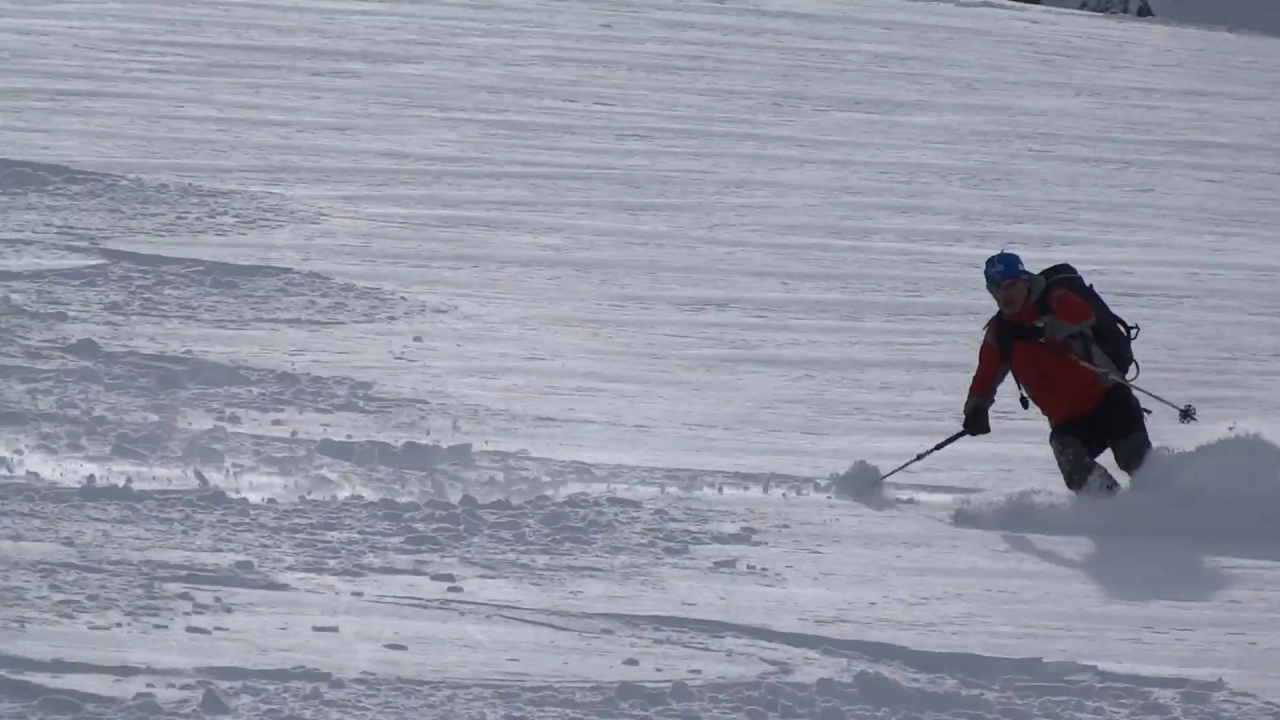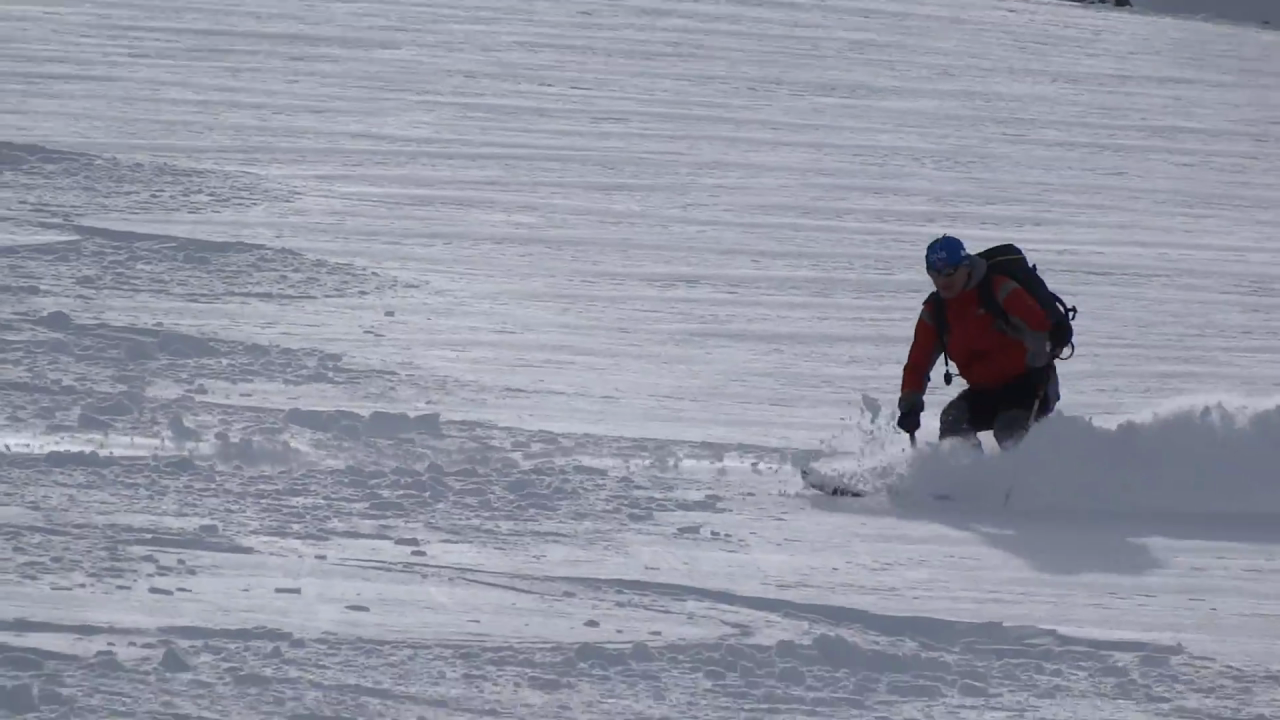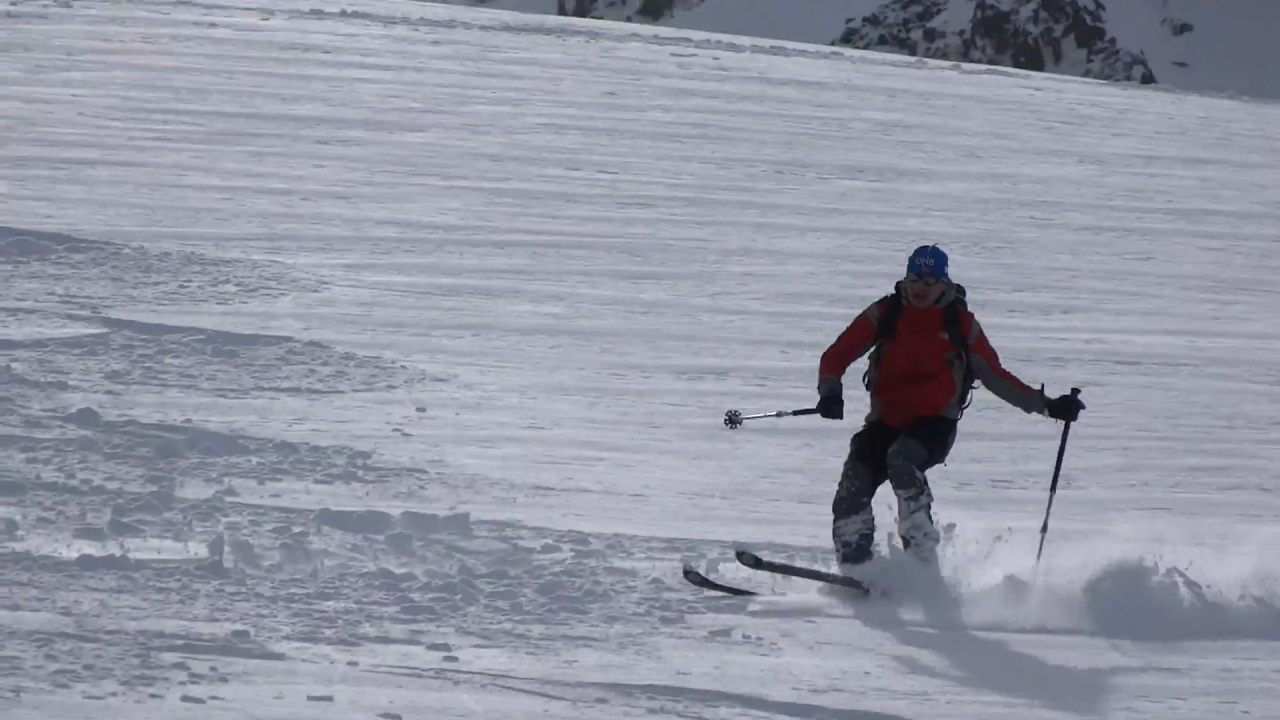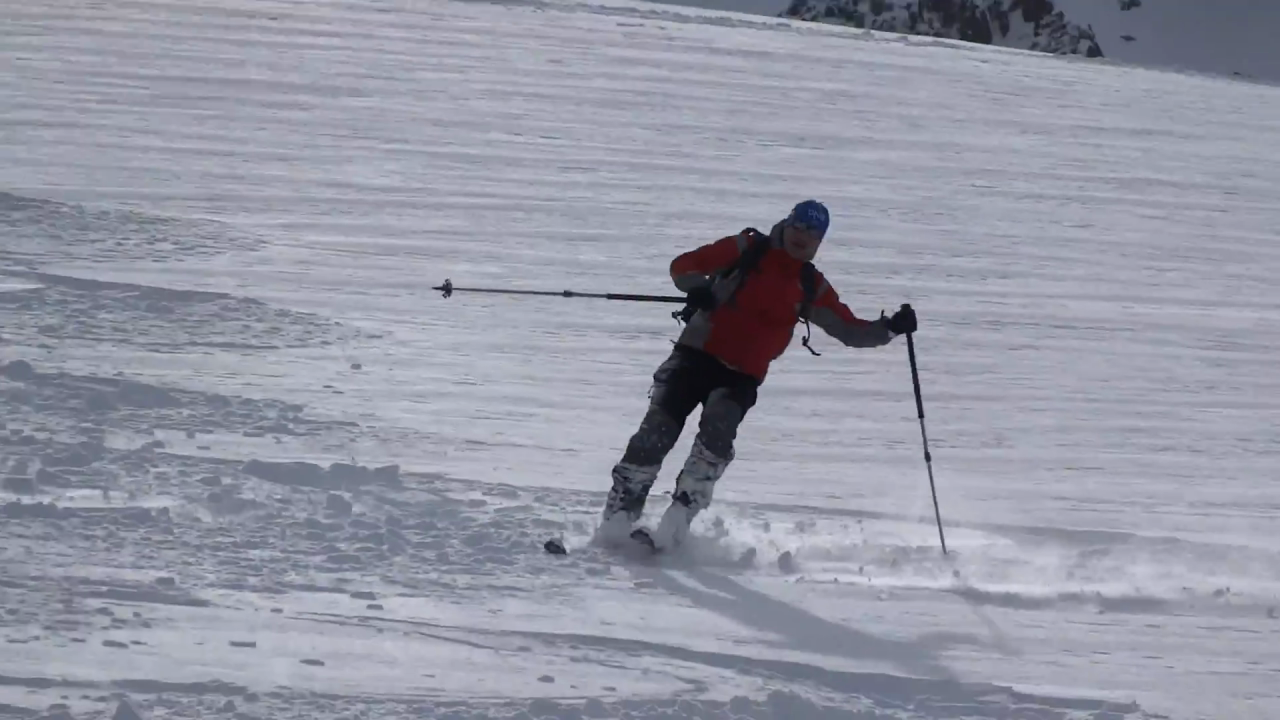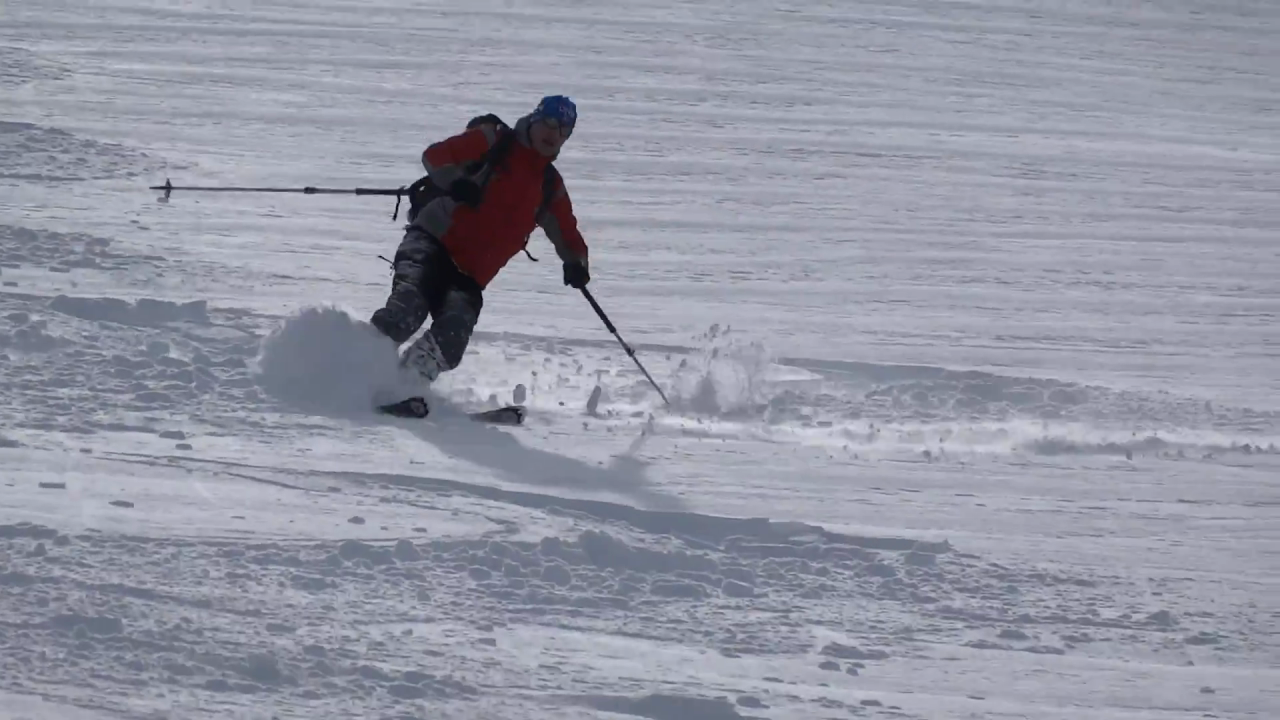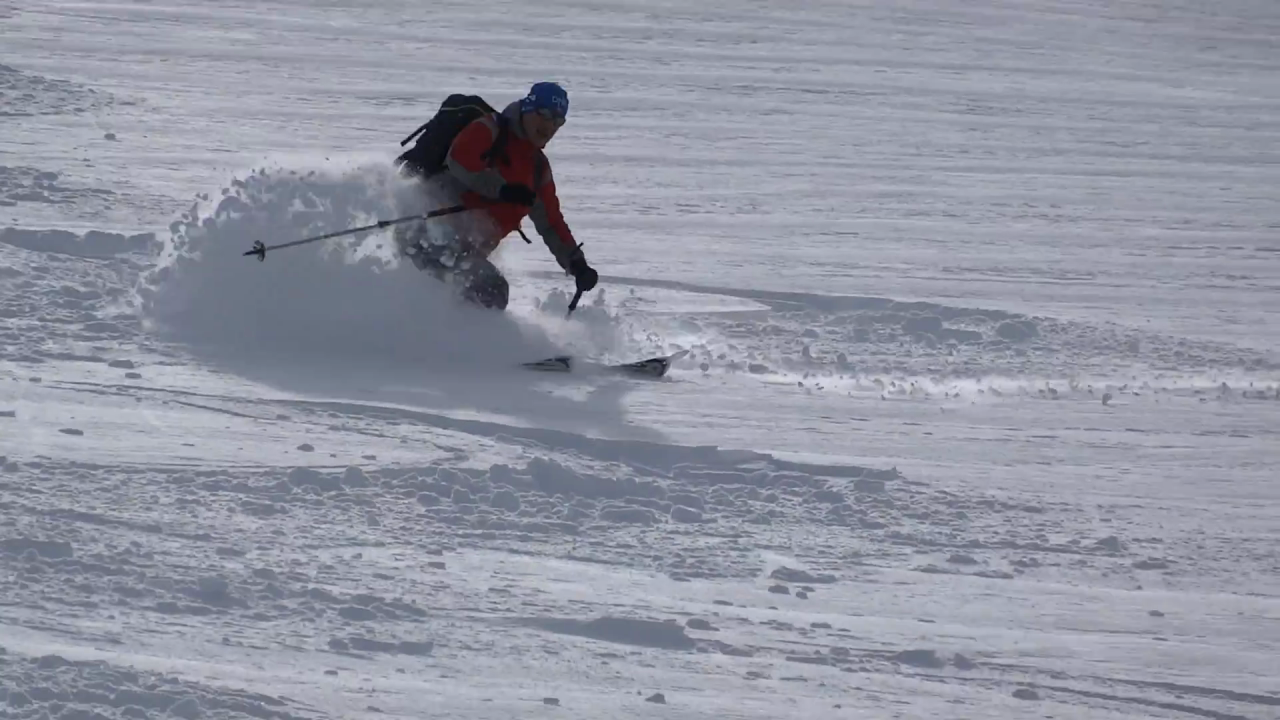
dt=0.3s
person 1, frame 1
left shoulder: (1055, 300)
right shoulder: (999, 334)
left elbow: (1082, 313)
right elbow: (984, 384)
left wrist: (1039, 329)
right wrist: (976, 411)
left hip: (1109, 399)
right hip: (1068, 421)
left knee: (1135, 458)
right knee: (1072, 463)
person 1, frame 2
left shoulder: (1001, 290)
right shoulder: (934, 313)
left elbow: (1039, 328)
right elbow: (916, 364)
left wrist: (1045, 344)
right wrist: (908, 406)
left hip: (1033, 377)
right hip: (987, 388)
left knee: (1010, 432)
right knee: (953, 420)
person 1, frame 3
left shoulder: (960, 324)
right shoulder: (883, 314)
left elbow: (995, 376)
right elbow: (836, 354)
left wrist: (1046, 404)
right wrist: (831, 391)
left hip: (934, 424)
right hip: (883, 424)
left knee: (902, 460)
right knee: (853, 484)
left ankle: (922, 557)
right ankle: (854, 568)
person 1, frame 4
left shoulder: (811, 284)
right shoulder: (746, 250)
left elbow: (849, 328)
right elbow: (682, 265)
left wrist: (890, 327)
right wrist: (695, 287)
left hip: (742, 375)
right hip: (696, 356)
left knee: (718, 433)
right knee: (658, 431)
left ankle: (676, 521)
right ankle: (618, 516)
person 1, frame 5
left shoulder: (551, 185)
right shoulder: (493, 140)
left elbow: (568, 236)
right elbow: (434, 155)
left wrist: (576, 263)
right wrist: (457, 182)
left hip: (469, 274)
right hip: (430, 242)
left knee: (452, 338)
right knee: (409, 307)
person 1, frame 6
left shoulder: (538, 167)
right shoulder: (489, 129)
left elbow: (552, 223)
right elbow: (459, 158)
left wrist: (576, 263)
right wrist: (502, 189)
left hip: (463, 248)
right hip: (429, 223)
left knee: (494, 292)
